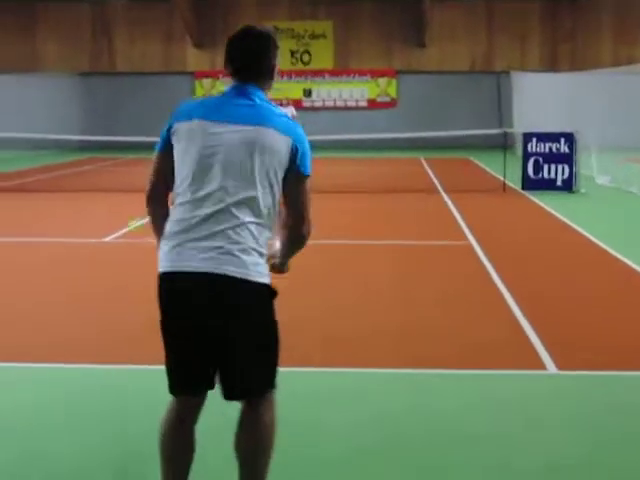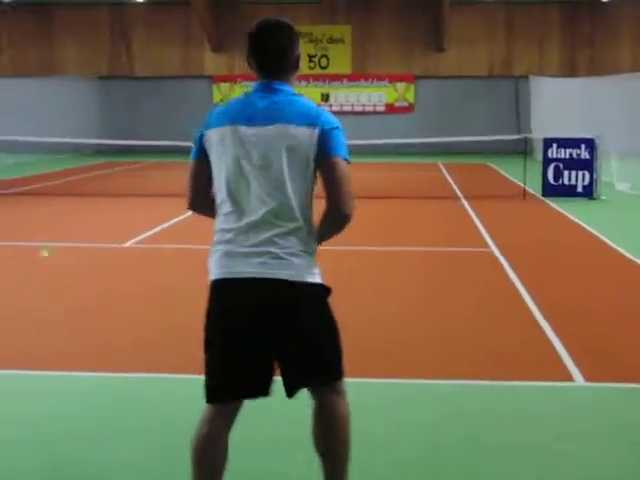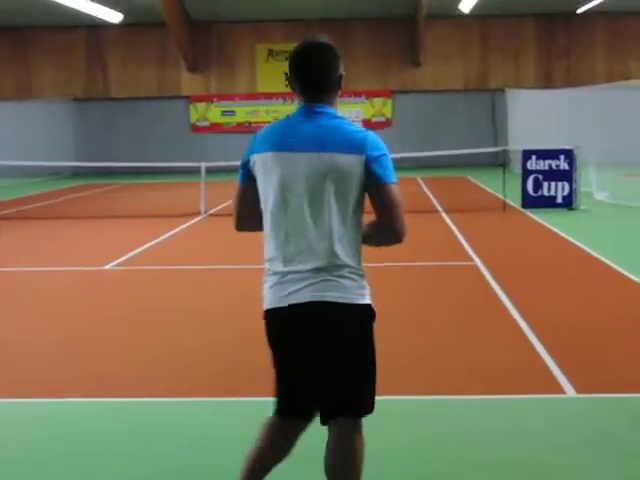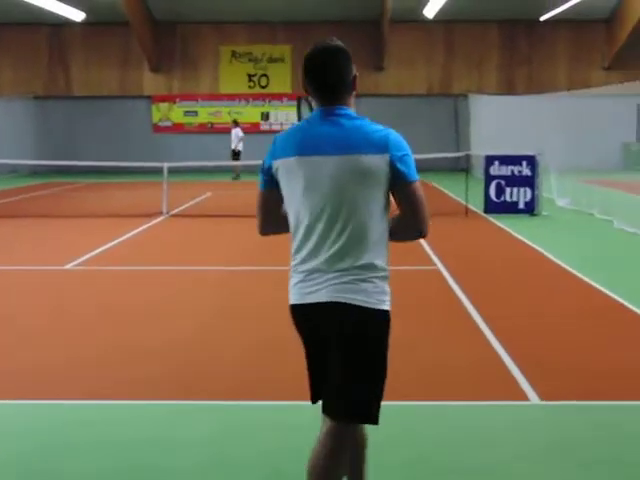
dt=0.3s
person 1, frame 1
left shoulder: (185, 115)
right shoulder: (287, 131)
left elbow: (155, 199)
right elbow: (299, 224)
right wrist: (280, 260)
left hip: (177, 271)
right hip: (241, 277)
left knee: (186, 398)
right knee: (258, 399)
person 1, frame 2
left shoulder: (217, 120)
right shoulder: (319, 121)
left elbow: (197, 201)
right elbow: (342, 209)
left hip: (229, 277)
right hip: (292, 278)
left knee: (221, 407)
right knee: (329, 391)
person 1, frame 3
left shoulder: (262, 142)
right shoulder: (363, 143)
left elbow: (243, 220)
right elbow: (394, 229)
left hip: (280, 300)
right hip: (340, 298)
left knee: (292, 413)
right knee: (345, 422)
person 1, frame 4
left shoulder: (282, 146)
right shoulder: (386, 142)
left elbow: (267, 224)
right elbow: (417, 225)
left hip: (306, 297)
right hip: (361, 299)
left knee: (343, 409)
right knee: (343, 421)
